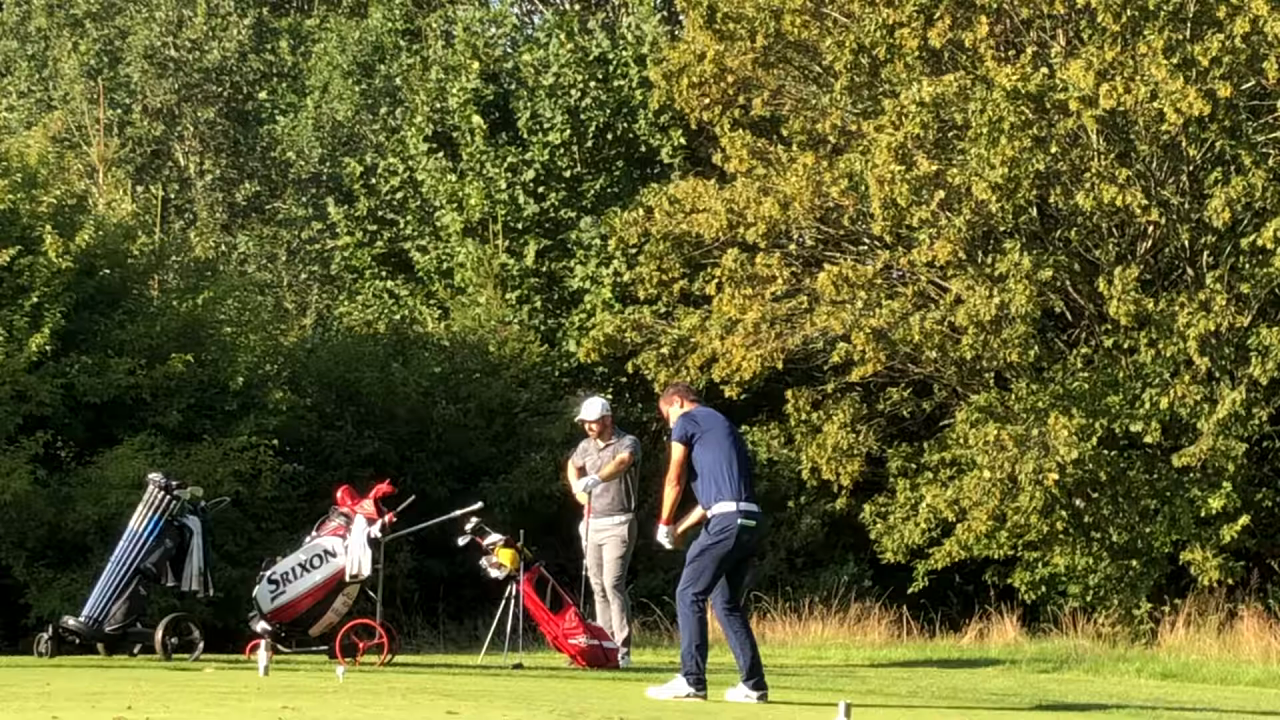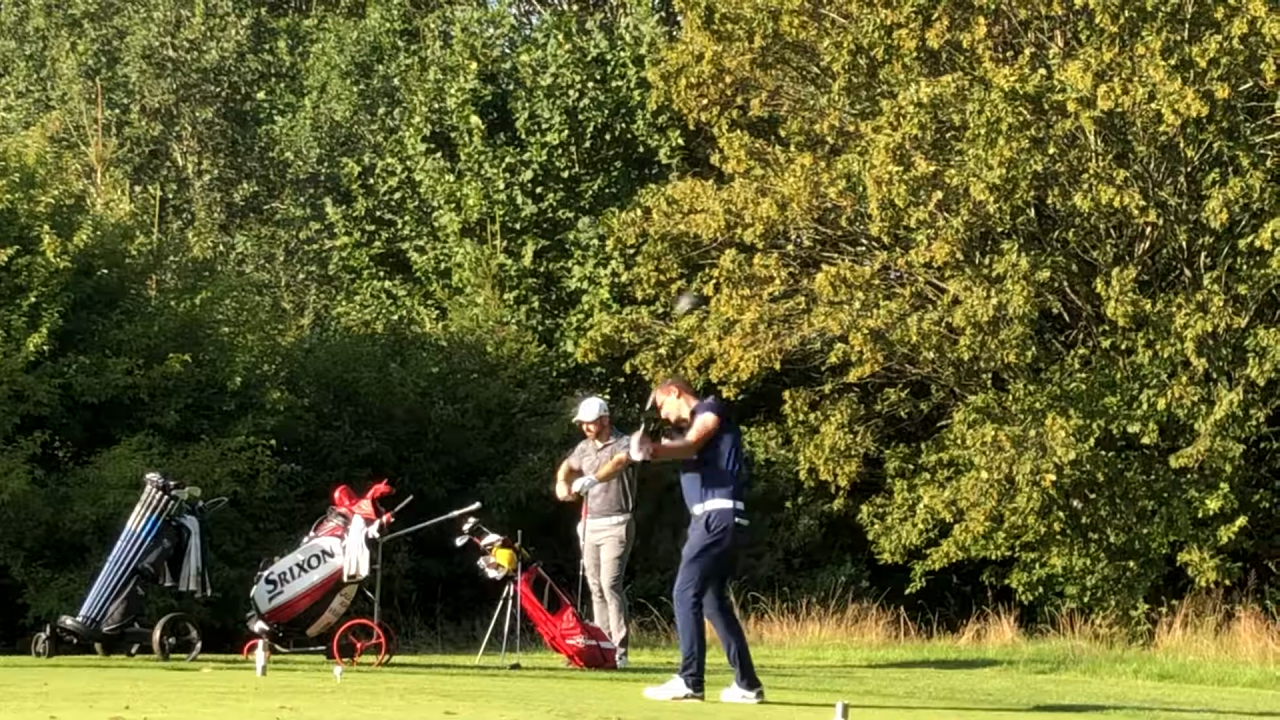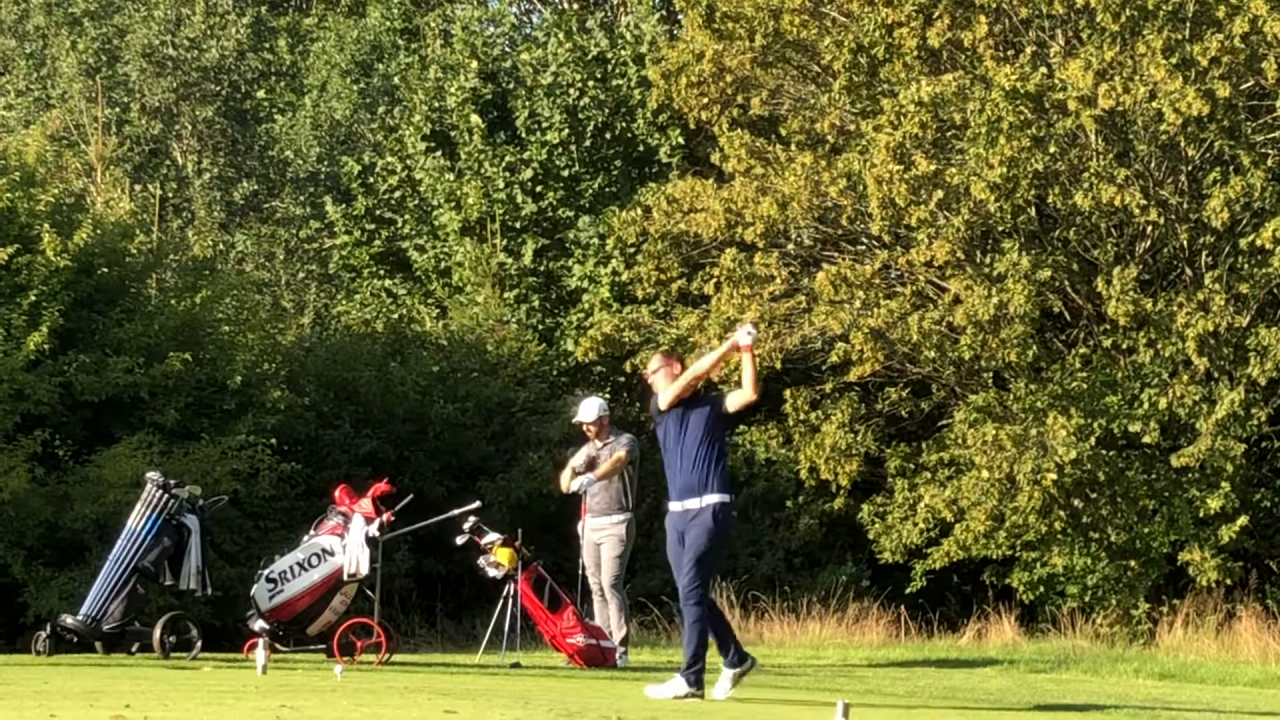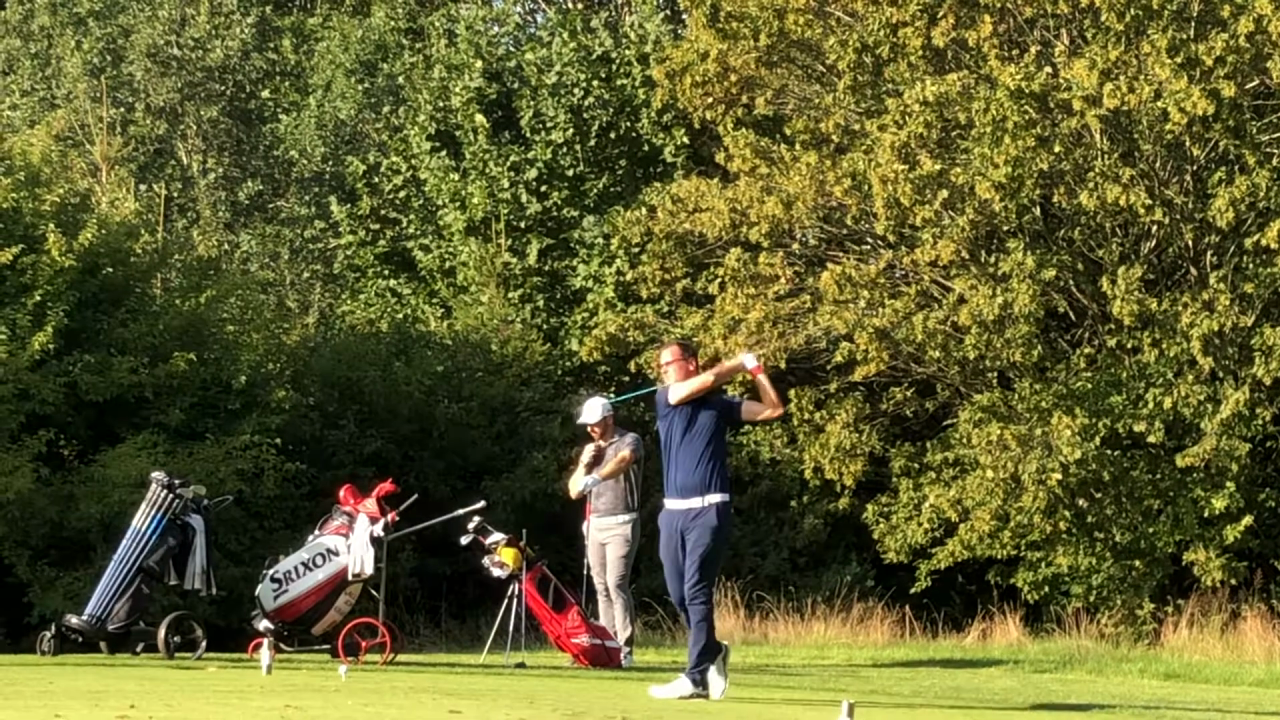
dt=0.2s
person 1, frame 1
left shoulder: (687, 419)
right shoulder: (719, 428)
left elbow: (674, 481)
left wrist: (664, 523)
right wrist: (682, 527)
left hip: (727, 519)
right hip: (746, 520)
left knee: (690, 594)
right knee: (728, 602)
left ankle: (692, 680)
right ankle: (754, 683)
person 1, frame 2
left shoulder: (711, 407)
right shoulder: (672, 436)
left elbow: (692, 441)
right elbow: (676, 453)
left wrist: (658, 449)
right wrist: (644, 449)
left hip: (720, 518)
right hip: (706, 521)
left knee: (686, 594)
right knee: (713, 601)
left ankle: (689, 681)
right ankle: (746, 683)
person 1, frame 3
left shoulder: (712, 405)
right shoulder: (661, 405)
left elbow: (750, 395)
right elbow: (680, 388)
left wrist: (746, 349)
right wrist: (729, 346)
left hip: (709, 510)
right hip: (678, 513)
left knee: (692, 591)
right knee: (692, 593)
left ankle: (690, 678)
right ankle: (735, 658)
person 1, frame 4
left shoulder: (722, 405)
right shoulder: (664, 399)
left elbow: (775, 409)
right elbow: (705, 381)
left wrist: (755, 370)
right wrist: (738, 363)
left hip: (709, 510)
right hip: (673, 512)
left knee: (696, 592)
right knee: (678, 593)
left ankle: (696, 679)
right ankle: (712, 652)
person 2, frame 1
left shoulder: (627, 443)
right shoulder: (585, 446)
left elbow: (620, 463)
right elbow: (573, 465)
left wrist: (594, 479)
right wrist: (577, 489)
left hip: (618, 525)
right hip: (592, 525)
left knee: (613, 585)
right knee: (598, 588)
left ankle: (622, 651)
person 2, frame 2
left shoulder: (624, 443)
right shoulder: (583, 447)
left elbow: (617, 464)
right elbow: (566, 466)
left wrist: (592, 479)
right wrist: (562, 485)
left hip: (616, 525)
right hip: (590, 526)
left knee: (611, 585)
right knee: (596, 588)
left ankle: (620, 651)
person 2, frame 3
left shoulder: (625, 441)
right shoulder: (586, 450)
left elbow: (616, 462)
right elbow: (565, 486)
left wrist: (592, 478)
right wrist: (574, 464)
left hip: (616, 524)
right hip: (590, 525)
left knee: (611, 584)
right knee: (597, 587)
left ankle: (621, 650)
person 2, frame 4
left shoulder: (629, 440)
right shoulder: (591, 448)
left elbow: (622, 461)
right elbow: (574, 492)
left wrist: (596, 478)
right wrist: (585, 463)
left hip: (621, 524)
right hip: (595, 525)
left knee: (617, 584)
right knee: (601, 587)
left ankle: (625, 650)
